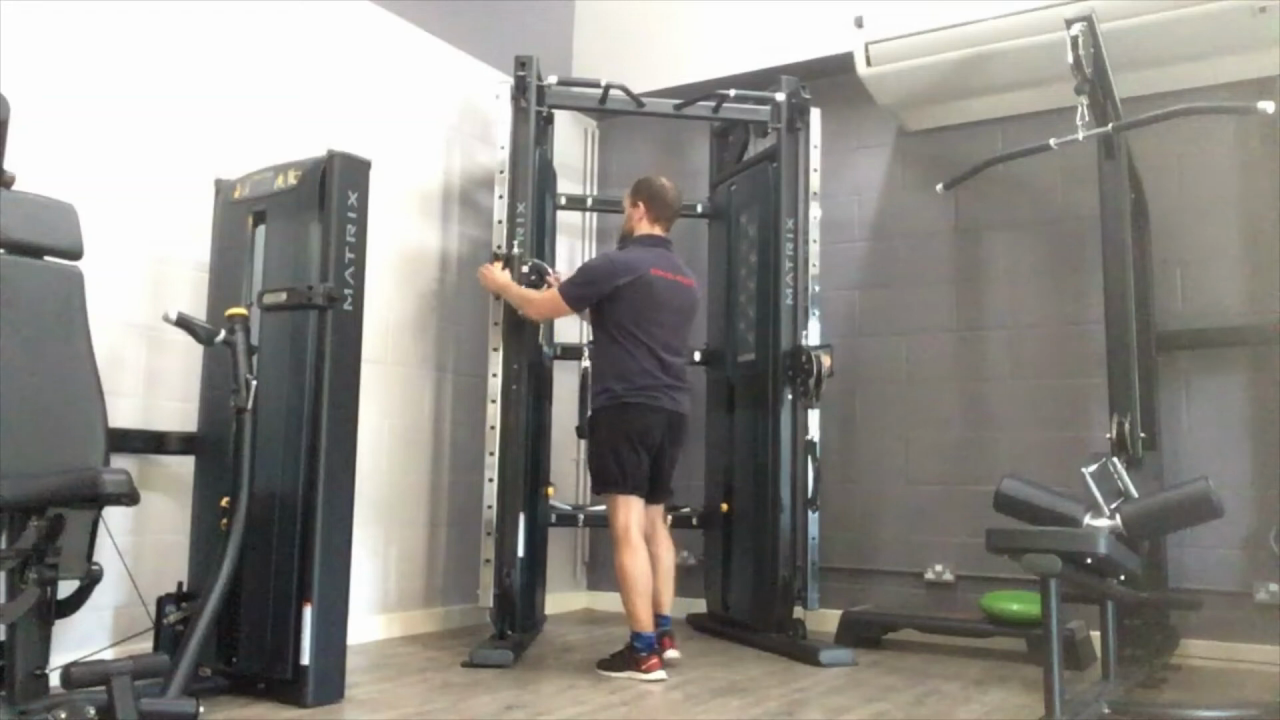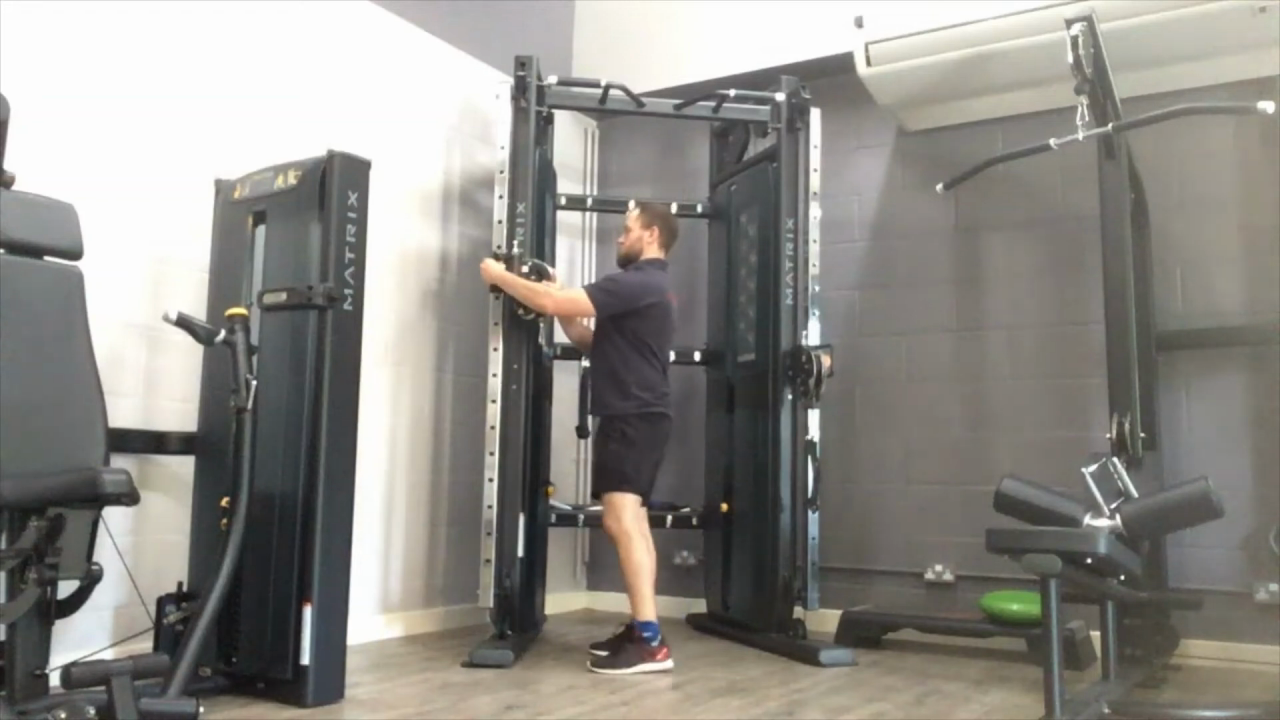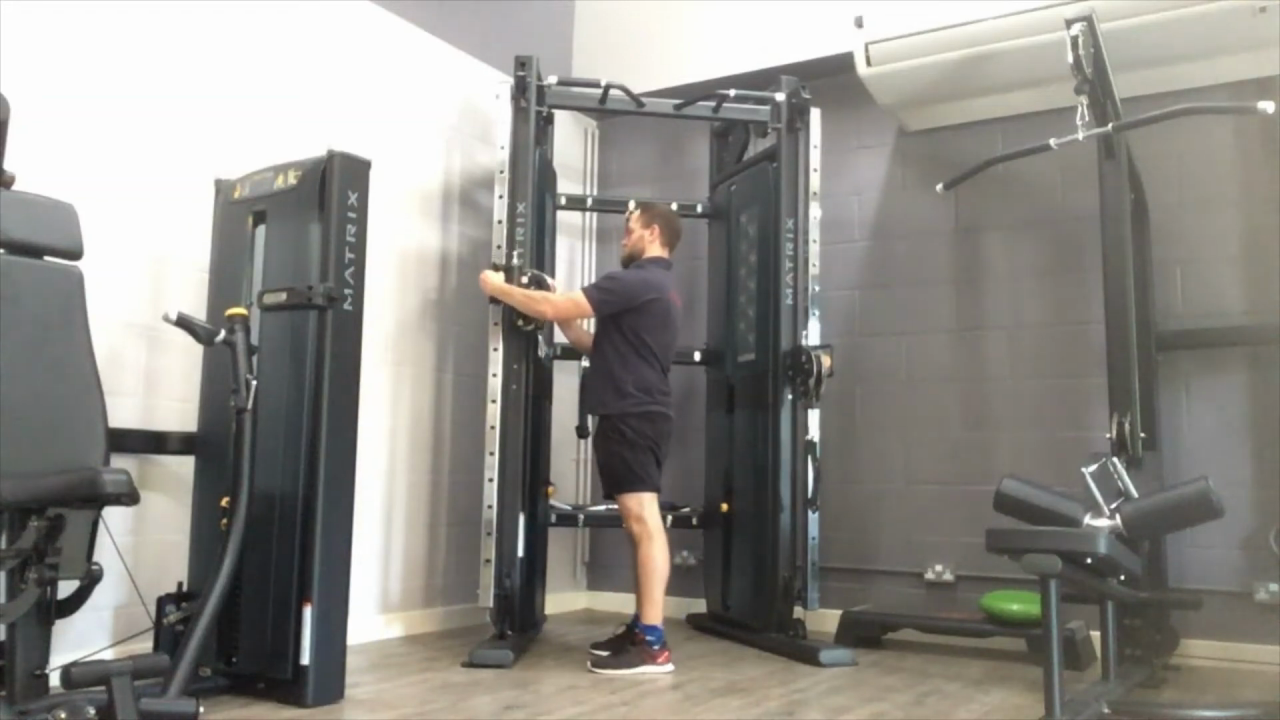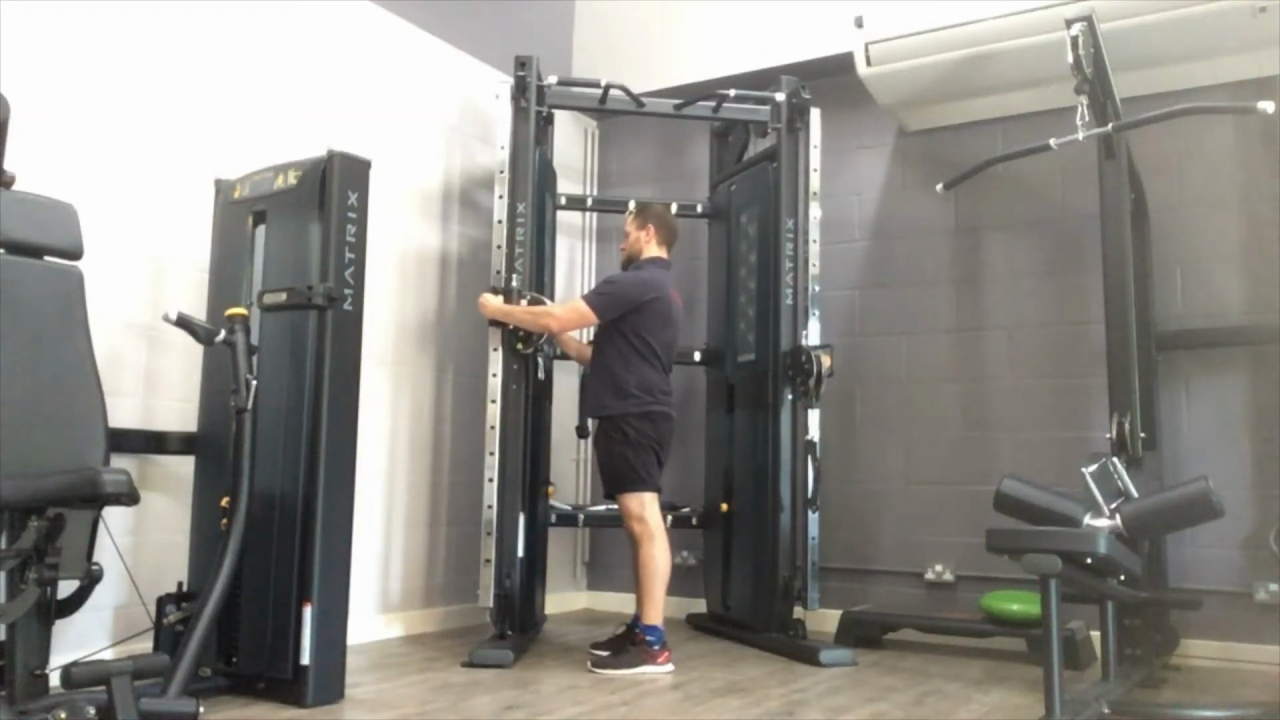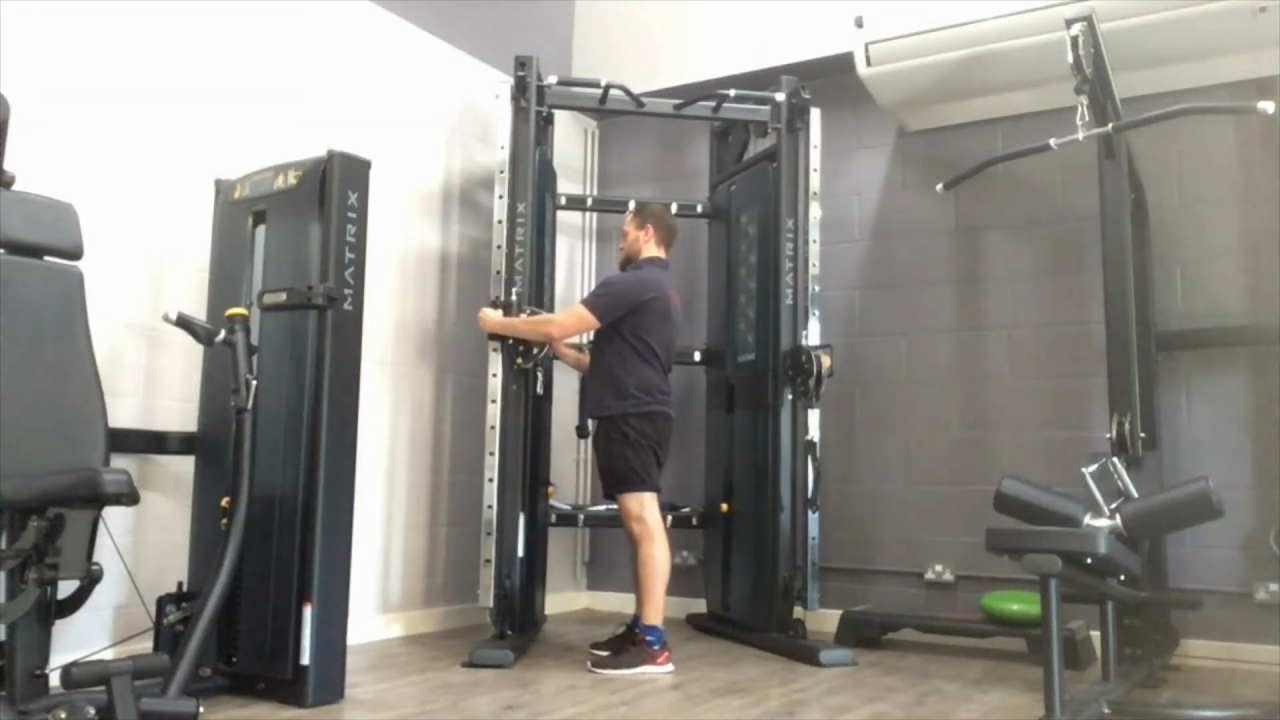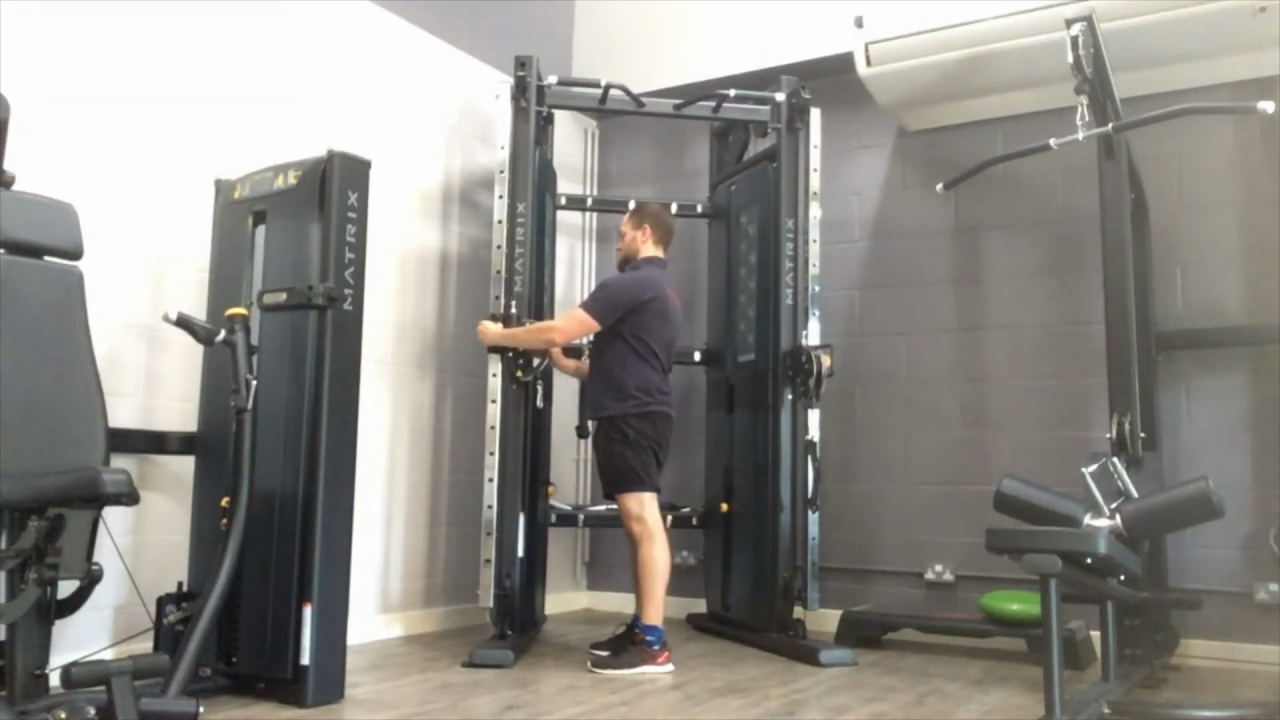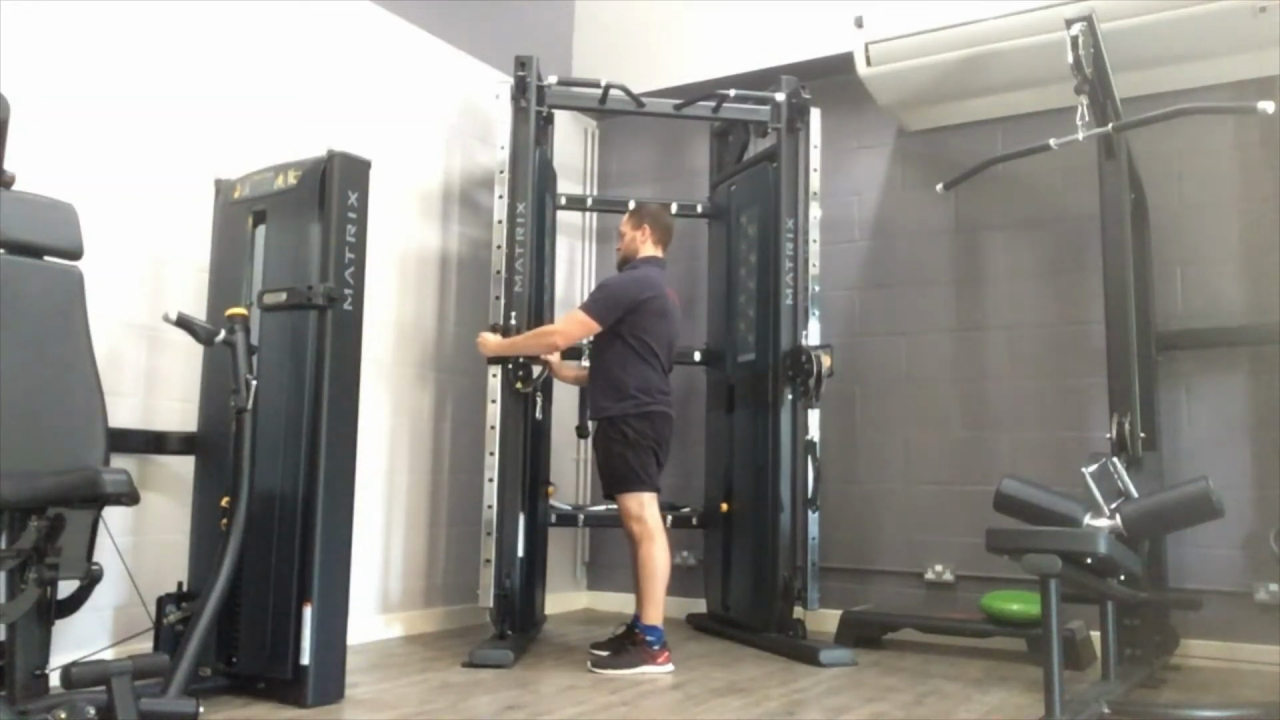
dt=0.7s
person 1, frame 1
left shoulder: (617, 265)
right shoulder: (686, 278)
left elbow: (540, 308)
left wrist: (501, 283)
right wrist: (579, 296)
left hip: (626, 409)
right hip: (672, 410)
left knee: (627, 526)
right knee: (654, 520)
left ankle: (643, 651)
right ankle: (661, 630)
person 1, frame 2
left shoulder: (638, 283)
right shoulder: (646, 286)
left elbow: (555, 304)
right elbow: (593, 341)
left wrist: (500, 276)
right wrist: (560, 298)
left hip: (633, 417)
right hip: (634, 416)
left knee: (622, 522)
right knee: (632, 521)
left ankle: (650, 642)
right ankle: (640, 629)
person 1, frame 3
left shoulder: (637, 281)
right shoulder: (653, 287)
left elbow: (552, 308)
right elbow: (601, 346)
left wrist: (498, 287)
right wrist: (562, 317)
left hip: (632, 417)
right hip: (635, 416)
left knee: (644, 522)
right knee: (639, 523)
left ankle: (653, 644)
right ankle: (641, 628)
person 1, frame 4
left shoulder: (635, 283)
right shoulder: (657, 288)
left elbow: (557, 317)
left wrist: (499, 310)
right wrist: (561, 339)
left hip: (634, 416)
right hip: (635, 415)
left knee: (646, 522)
right knee: (641, 524)
left ankle: (653, 644)
right ankle: (641, 628)
person 1, frame 5
left shoulder: (634, 284)
right shoulder: (657, 290)
left elbow: (558, 323)
left wrist: (500, 323)
right wrist: (562, 352)
left hip: (632, 417)
right hip: (635, 415)
left knee: (644, 522)
right knee: (639, 523)
left ankle: (652, 643)
right ankle: (641, 628)
person 1, frame 6
left shoulder: (631, 284)
right shoulder: (656, 290)
left elbow: (558, 330)
left wrist: (499, 335)
right wrist: (565, 364)
left hip: (632, 417)
right hip: (636, 414)
left knee: (644, 522)
right knee: (640, 524)
left ankle: (652, 644)
right ankle: (641, 628)
person 1, frame 7
left shoulder: (629, 285)
right shoulder: (657, 290)
left elbow: (558, 335)
left wrist: (499, 346)
right wrist: (568, 374)
left hip: (632, 418)
right hip: (638, 415)
left knee: (644, 522)
right knee: (639, 524)
left ankle: (653, 643)
right ankle: (642, 628)
